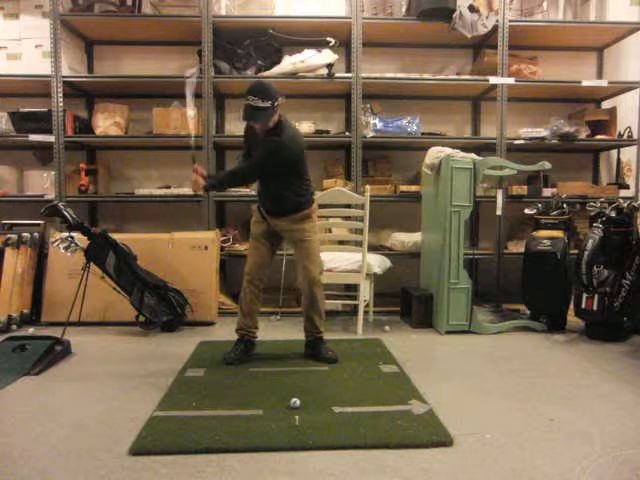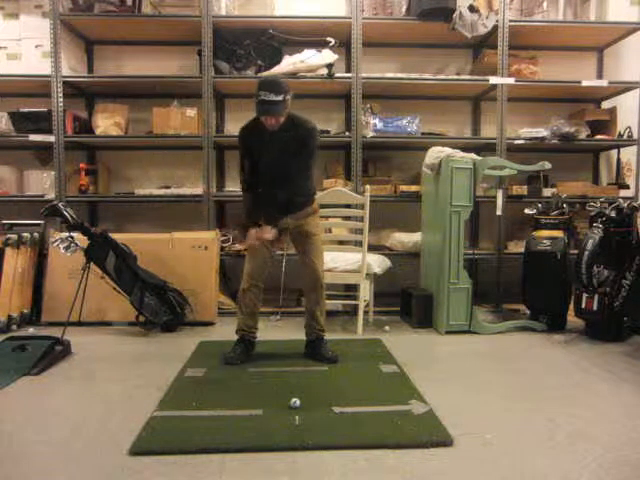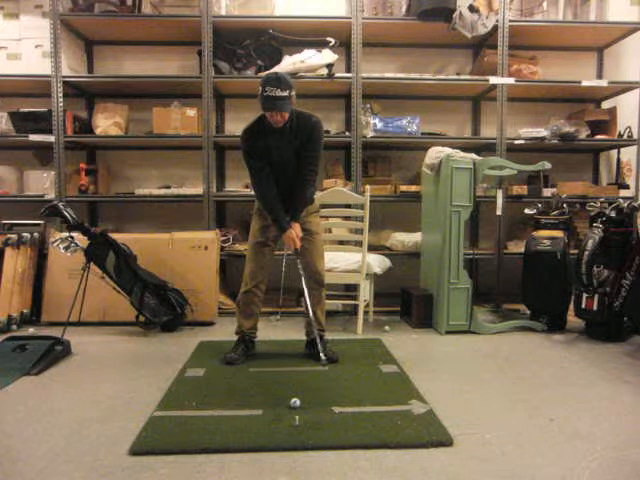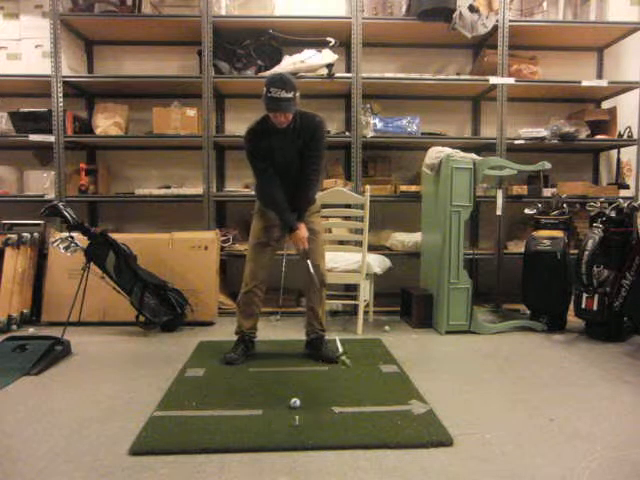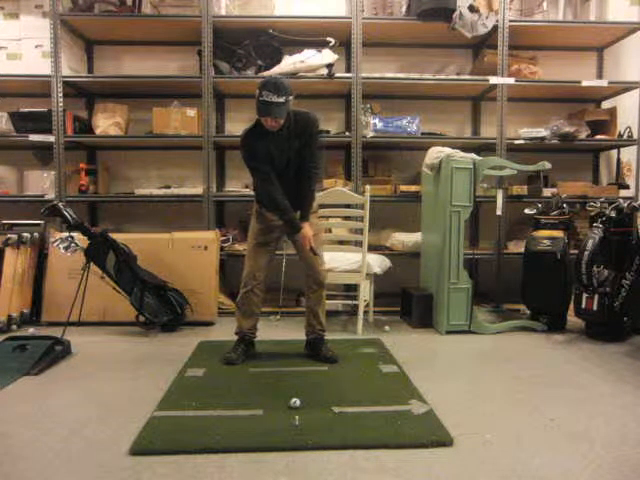
dt=0.3s
person 1, frame 1
left shoulder: (285, 142)
right shoulder: (256, 127)
left elbow: (246, 176)
right elbow: (247, 164)
left wrist: (208, 184)
right wrist: (212, 177)
left hip: (298, 216)
right hip: (266, 213)
left knee: (311, 278)
right knee: (252, 276)
left ankle: (315, 340)
right ankle: (246, 338)
person 1, frame 2
left shoulder: (305, 131)
right shoulder: (248, 133)
left elbow: (295, 182)
right elbow: (250, 181)
left wrist: (272, 222)
right wrist: (256, 223)
left hip: (301, 211)
right hip: (262, 213)
left knee: (314, 276)
right knee: (252, 276)
left ankle: (315, 339)
right ankle: (246, 338)
person 1, frame 3
left shoulder: (311, 125)
right shoulder: (251, 135)
left elbow: (307, 176)
right elbow: (261, 184)
left wrist: (295, 220)
right wrist: (282, 225)
left hip: (304, 210)
right hip: (268, 211)
left knee: (315, 275)
right knee: (253, 277)
left ankle: (315, 339)
right ankle: (245, 339)
person 1, frame 4
left shoulder: (313, 125)
right shoulder: (255, 135)
left elbow: (311, 175)
right elbow: (269, 183)
left wrist: (301, 220)
right wrist: (291, 225)
left hip: (306, 209)
right hip: (270, 210)
left knee: (317, 273)
right knee: (254, 276)
left ankle: (316, 339)
right ankle: (245, 338)
person 1, frame 5
left shoulder: (307, 123)
right shoulder: (251, 139)
left elbow: (310, 173)
right elbow: (269, 186)
left wrist: (305, 219)
right wrist: (296, 227)
left hip: (302, 209)
right hip: (268, 212)
left knee: (316, 274)
right knee: (252, 276)
left ankle: (315, 339)
right ankle: (245, 339)
